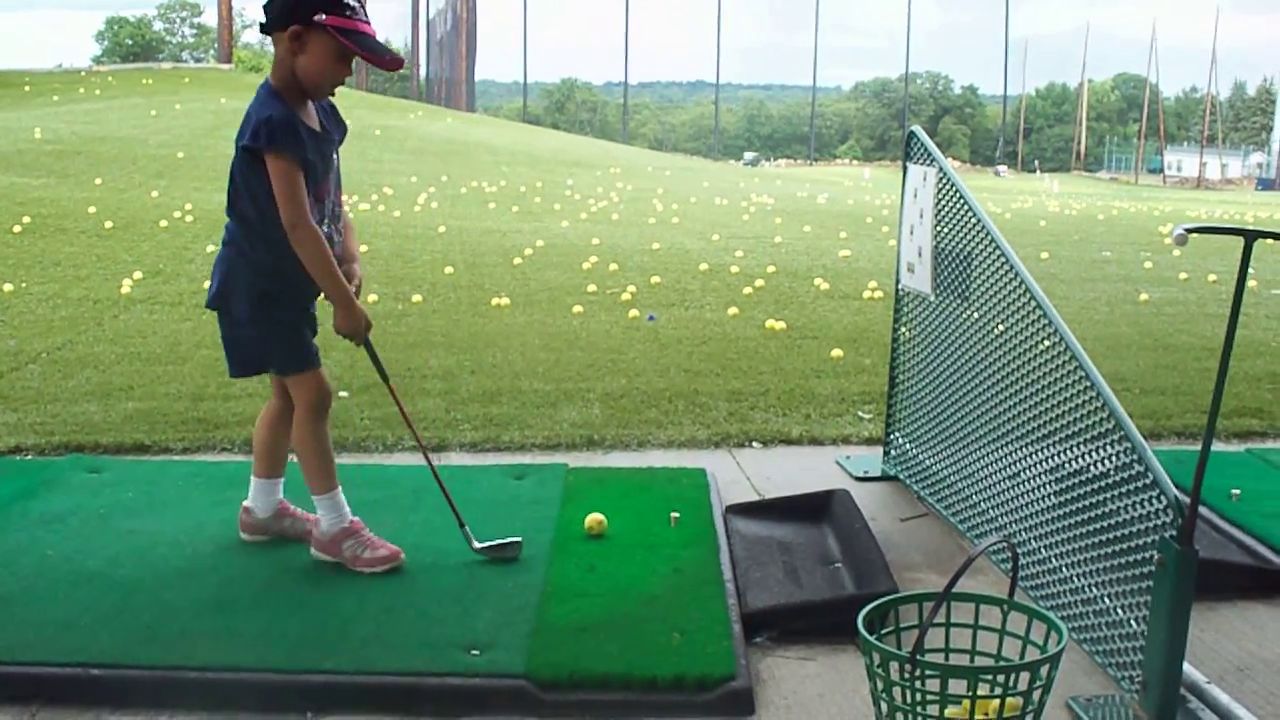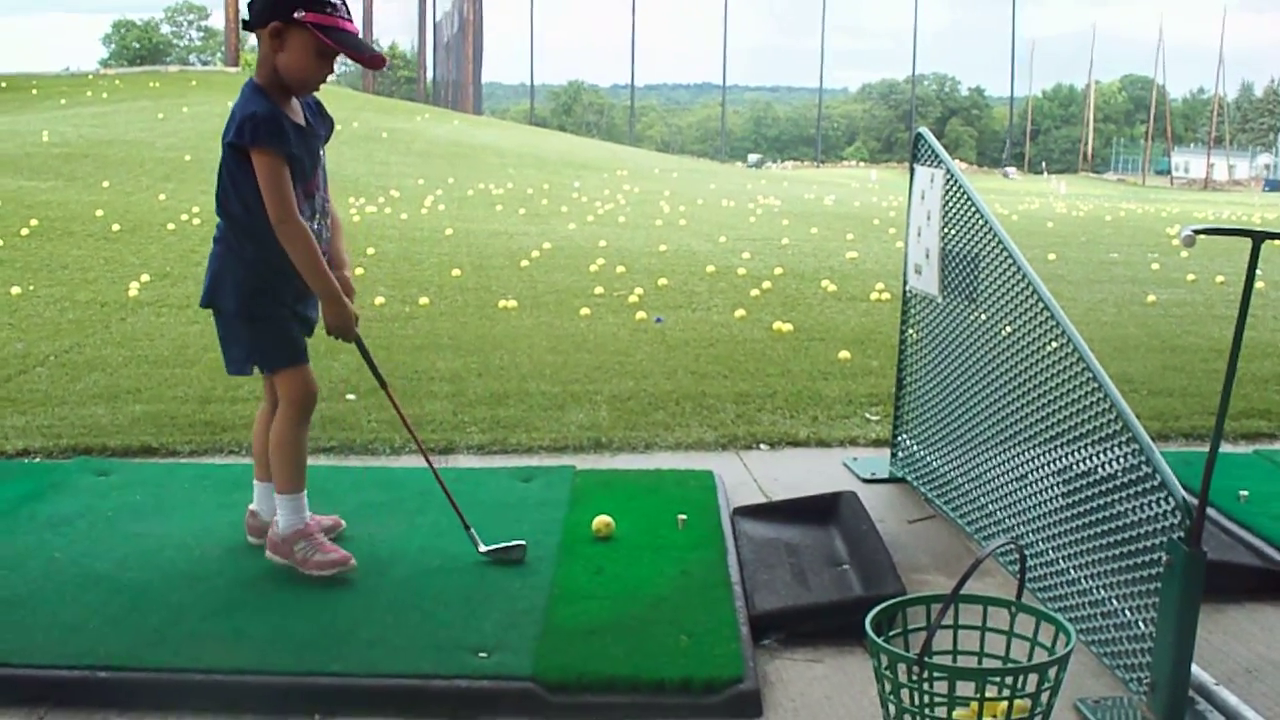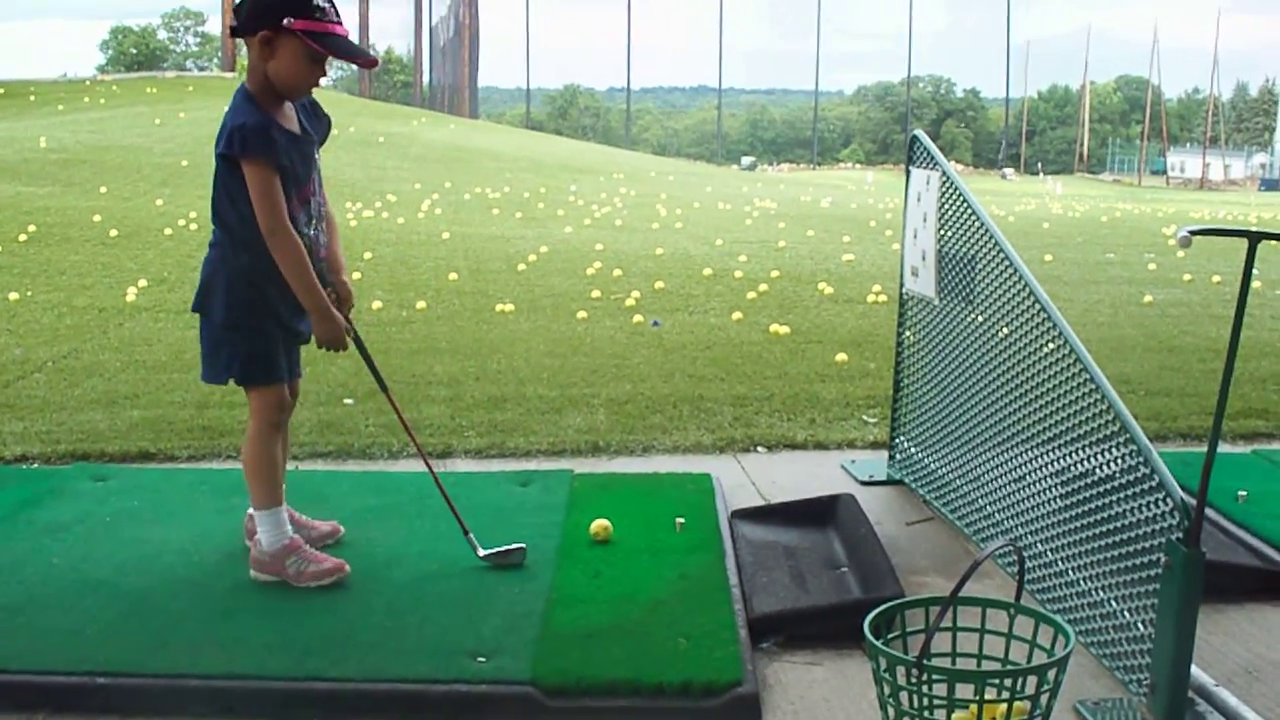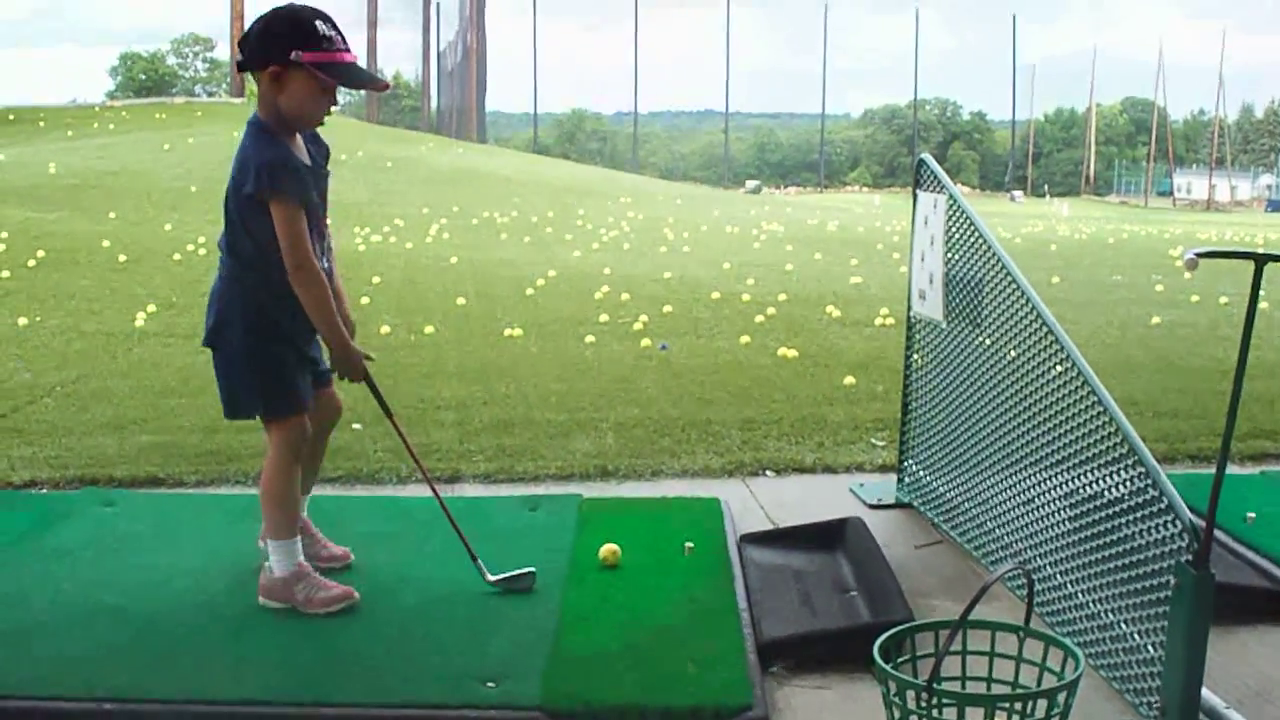
dt=0.2s
person 1, frame 1
left shoulder: (320, 114)
right shoulder: (273, 121)
left elbow: (332, 201)
right elbow: (296, 225)
left wrist: (350, 262)
right wrist: (344, 301)
left hip: (288, 282)
right hip: (259, 283)
left knee: (289, 394)
right knee: (312, 394)
left ankle: (262, 507)
right ankle: (334, 525)
person 1, frame 2
left shoulder: (307, 111)
right shoulder: (259, 118)
left elbow: (321, 198)
right elbow: (285, 220)
left wrist: (339, 265)
right wrist: (331, 296)
left hip: (286, 280)
right hip: (253, 282)
left knee: (284, 395)
right knee: (298, 392)
left ankle: (268, 509)
right ankle: (288, 529)
person 1, frame 3
left shoulder: (303, 115)
right shoulder: (249, 127)
left elbow: (317, 202)
right elbow: (276, 230)
left wrist: (335, 273)
right wrist: (320, 310)
left hip: (280, 289)
right hip: (245, 292)
left knee: (281, 400)
right knee: (270, 407)
left ankle: (267, 513)
right ankle: (272, 546)
person 1, frame 4
left shoulder: (300, 142)
right shoulder: (271, 160)
left elbow: (318, 238)
right elbow: (299, 265)
left wrist: (339, 303)
right wrist: (340, 344)
left hip: (285, 315)
right hip: (255, 322)
left knee: (324, 411)
right knee: (291, 434)
left ankle: (292, 526)
right ankle: (283, 571)
